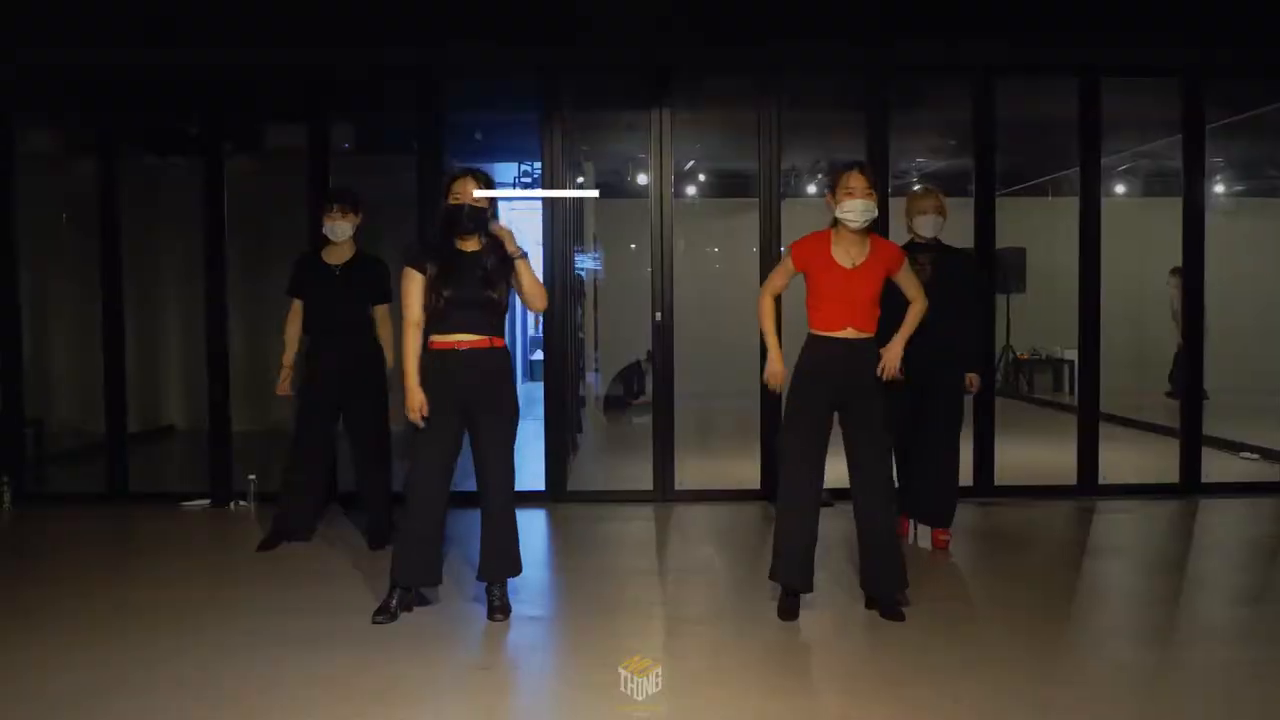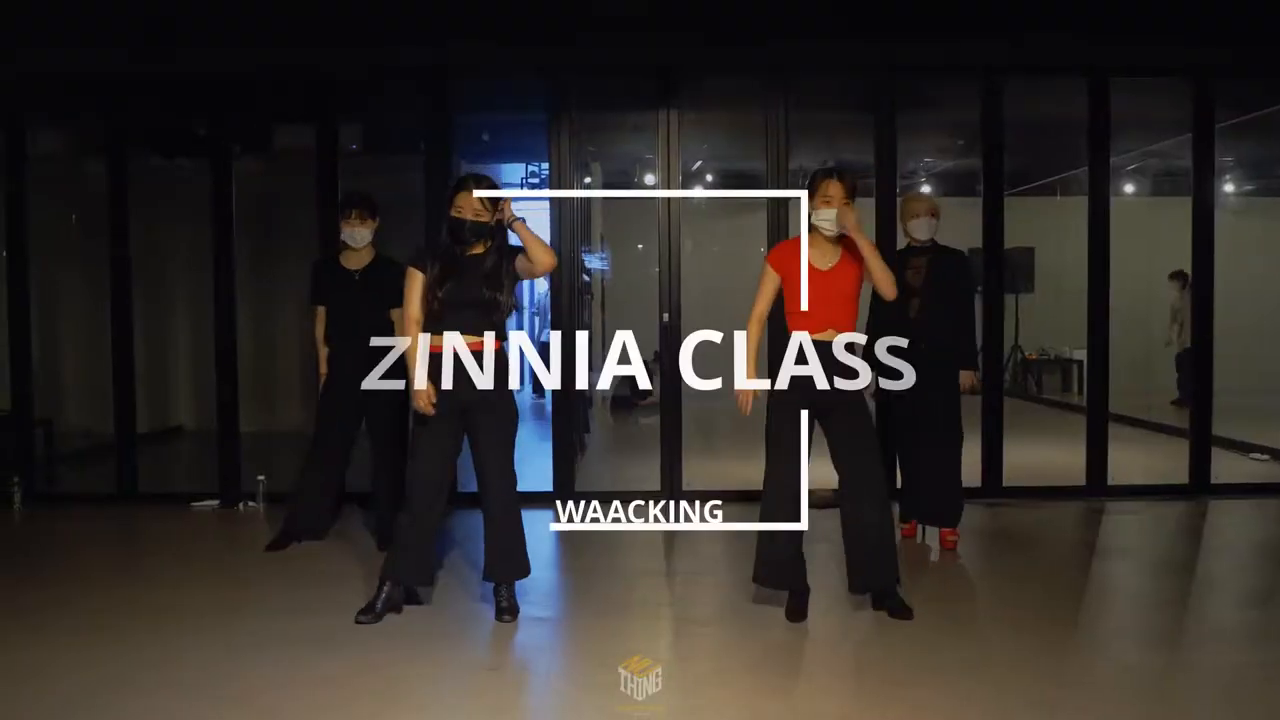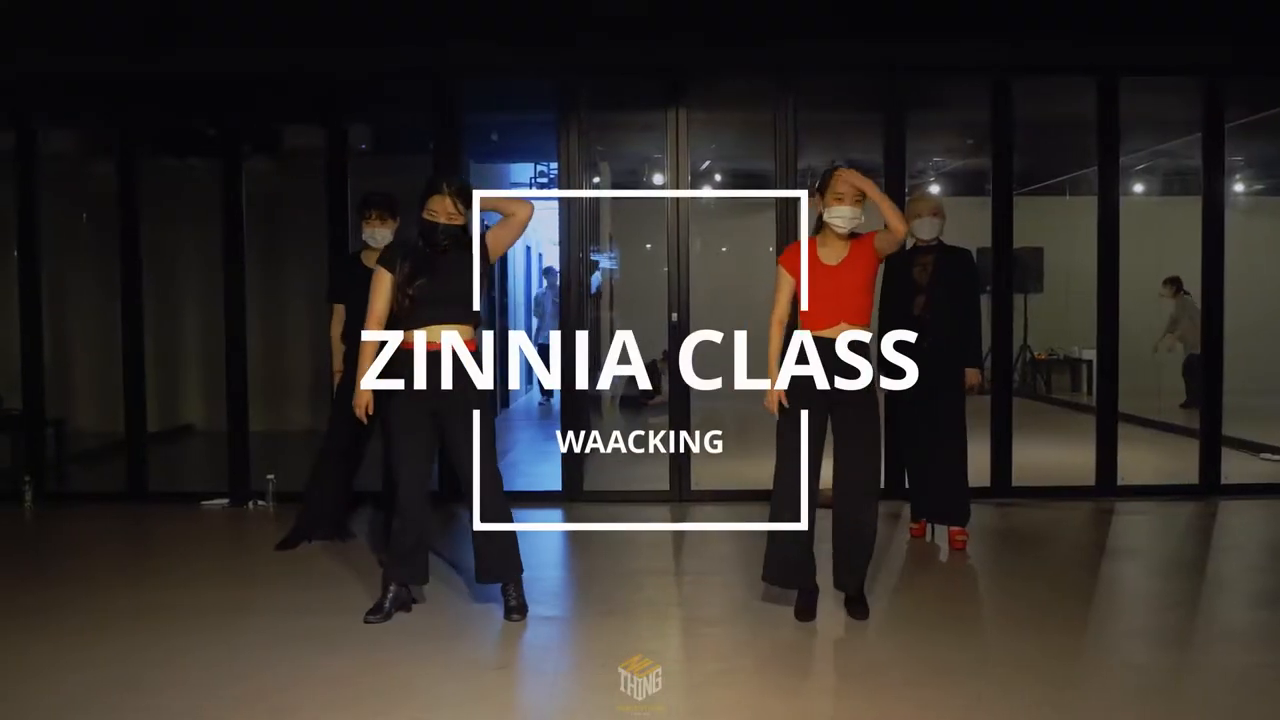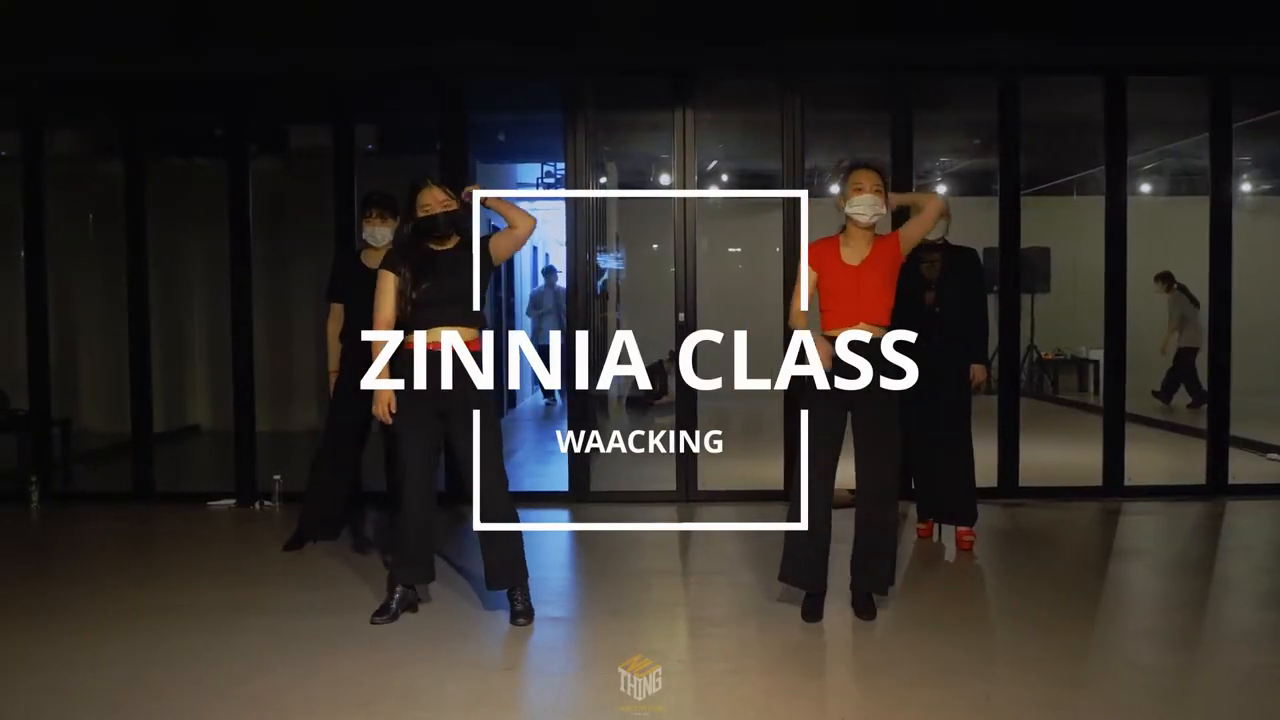
dt=0.4s
person 1, frame 1
left shoulder: (887, 252)
right shoulder: (809, 248)
left elbow: (918, 300)
right elbow: (768, 292)
left wrist: (899, 340)
right wrist: (773, 350)
left hip: (864, 367)
right hip: (817, 364)
left knee: (874, 482)
right knee: (800, 479)
left ankle: (880, 588)
right ankle: (792, 585)
person 1, frame 2
left shoulder: (859, 251)
right shoulder: (785, 253)
left elbow: (889, 291)
right elbow: (759, 315)
left wrist: (858, 235)
right wrist: (747, 372)
left hip: (842, 369)
right hip: (796, 369)
left knee: (865, 480)
right knee: (784, 480)
left ankle: (882, 587)
right ankle: (795, 585)
person 1, frame 3
left shoulder: (870, 249)
right shoulder: (796, 253)
left elbow: (900, 228)
right elbow: (779, 320)
left wrist: (865, 181)
right wrist: (773, 377)
left hip: (856, 367)
right hip: (808, 365)
left knee: (859, 483)
right knee: (796, 479)
left ankle: (853, 584)
right ankle: (804, 585)
person 1, frame 4
left shoulder: (893, 246)
right shoulder: (818, 251)
left elbow: (935, 206)
right elbow: (795, 311)
left wrist: (896, 199)
right wrist: (812, 337)
left hip: (877, 364)
right hip: (829, 363)
left knee: (879, 481)
right knee: (814, 479)
left ankle: (864, 584)
right ankle: (813, 586)
person 2, frame 1
left shoulder: (505, 257)
right shoulder: (425, 259)
left elbow: (538, 302)
right elbow: (413, 324)
left wrist: (515, 251)
right wrist: (412, 385)
left hip: (492, 373)
right hip: (441, 374)
left knee: (496, 481)
right knee: (425, 482)
left ankle: (496, 585)
right ankle: (404, 586)
person 2, frame 2
left shoulder: (506, 260)
right shoulder: (428, 259)
left elbow: (546, 263)
right elbow: (413, 322)
left wrist: (514, 223)
right wrist: (418, 378)
left hip: (488, 377)
right hip: (438, 375)
left knee: (497, 482)
right knee: (425, 484)
left ankle: (504, 586)
right ankle: (394, 585)
person 2, frame 3
left shoulder: (477, 253)
right shoulder: (397, 257)
left elbow: (522, 211)
right elbow: (375, 321)
left wrist: (477, 203)
right wrist: (363, 380)
left hip: (462, 373)
right hip: (408, 373)
left knee: (483, 479)
right knee: (408, 483)
left ankle: (509, 581)
right ankle: (398, 585)
person 2, frame 4
left shoulder: (480, 251)
right shoulder: (398, 260)
left elbow: (525, 226)
right elbow: (383, 325)
left wrist: (485, 200)
right wrist: (382, 383)
left hip: (469, 372)
right hip: (416, 374)
left knee: (489, 480)
right knee: (413, 483)
left ankle: (516, 586)
right ankle: (404, 585)
person 3, frame 1
left shoulder: (373, 267)
right shoulder: (306, 265)
left elbow: (382, 320)
right elbow: (296, 316)
left wrist: (387, 367)
right wrist: (286, 364)
left hip: (364, 364)
right hip: (319, 364)
left knee: (371, 445)
right knee: (309, 444)
left ankle: (379, 528)
right ankle: (289, 525)
person 3, frame 2
left shoulder: (391, 270)
right shoulder: (324, 269)
left elbow: (399, 324)
right elbow: (321, 322)
left wrist: (400, 370)
right wrist: (323, 369)
left hip: (383, 368)
right hip: (341, 369)
left knee: (389, 449)
right knee: (326, 446)
left ankle: (389, 528)
right ankle: (300, 526)
person 3, frame 3
right shoulder: (345, 268)
right elbow: (338, 320)
right wrist: (338, 368)
right hip: (357, 368)
right knee: (339, 446)
right ankle: (311, 524)
person 3, frame 4
right shoulder: (344, 266)
right elbow: (336, 318)
right wrist: (334, 368)
right hip: (354, 369)
left knee: (400, 449)
right knee: (337, 446)
right ankle: (314, 525)
person 4, frame 1
left shoulder: (958, 261)
left elbow: (970, 317)
right elbow: (883, 313)
left wrist: (972, 365)
left hip: (946, 365)
right hip: (903, 363)
left knee: (942, 443)
right knee: (906, 442)
left ankle: (938, 519)
right ankle: (907, 511)
person 4, frame 2
left shoulder: (954, 261)
right shoulder: (890, 265)
left elbow: (965, 316)
right elbow: (878, 316)
left wrist: (967, 364)
right wrist: (873, 364)
left hip: (942, 363)
right hip: (901, 364)
left knee: (943, 441)
right knee: (907, 442)
left ankle: (946, 519)
right ankle: (912, 514)
person 4, frame 3
left shoulder: (960, 260)
right shoulder: (895, 264)
left elbow: (971, 314)
right elbow: (886, 317)
left wrist: (972, 362)
right wrist: (885, 362)
left hip: (947, 361)
right hip: (906, 362)
left knee: (949, 439)
right knee: (913, 440)
left ankle: (955, 518)
right ankle: (921, 512)
person 4, frame 4
left shoulder: (966, 259)
right shoulder: (902, 262)
left elbow: (977, 311)
right elbow: (891, 311)
left wrist: (978, 358)
left hip: (954, 361)
right hip: (912, 361)
left knee: (954, 439)
right knee: (919, 439)
left ankle: (963, 519)
right ankle: (927, 512)
